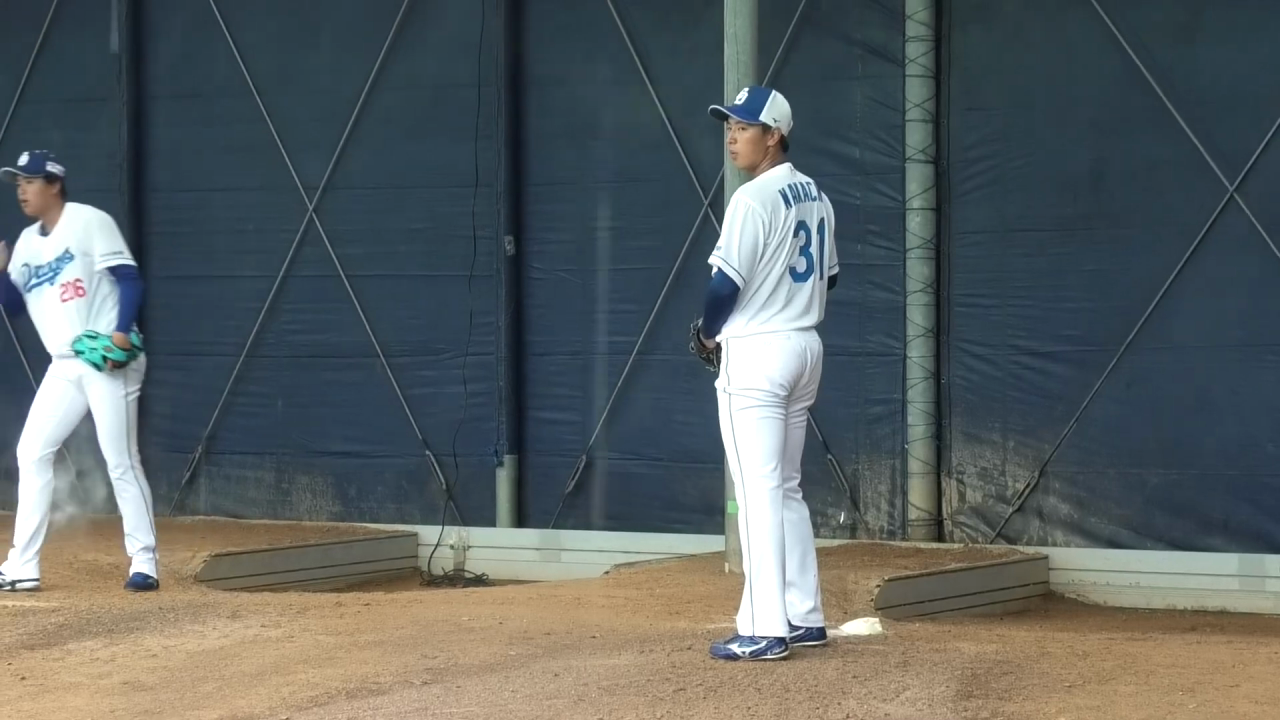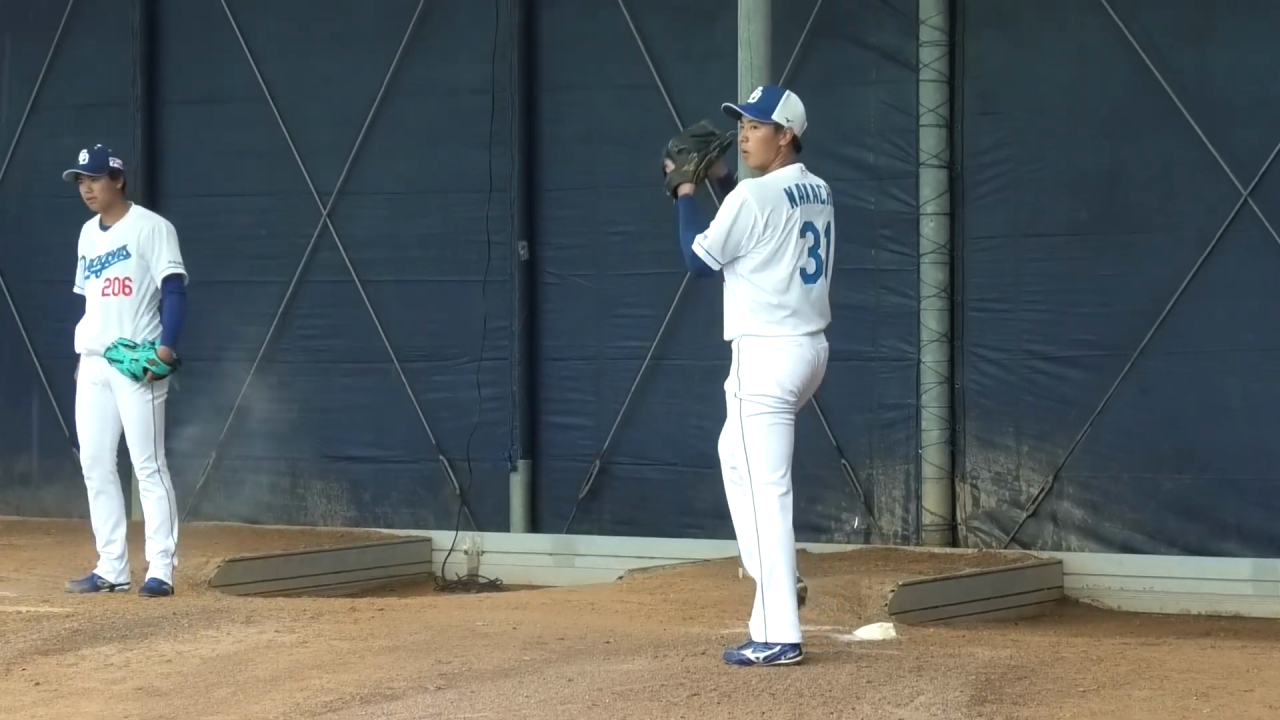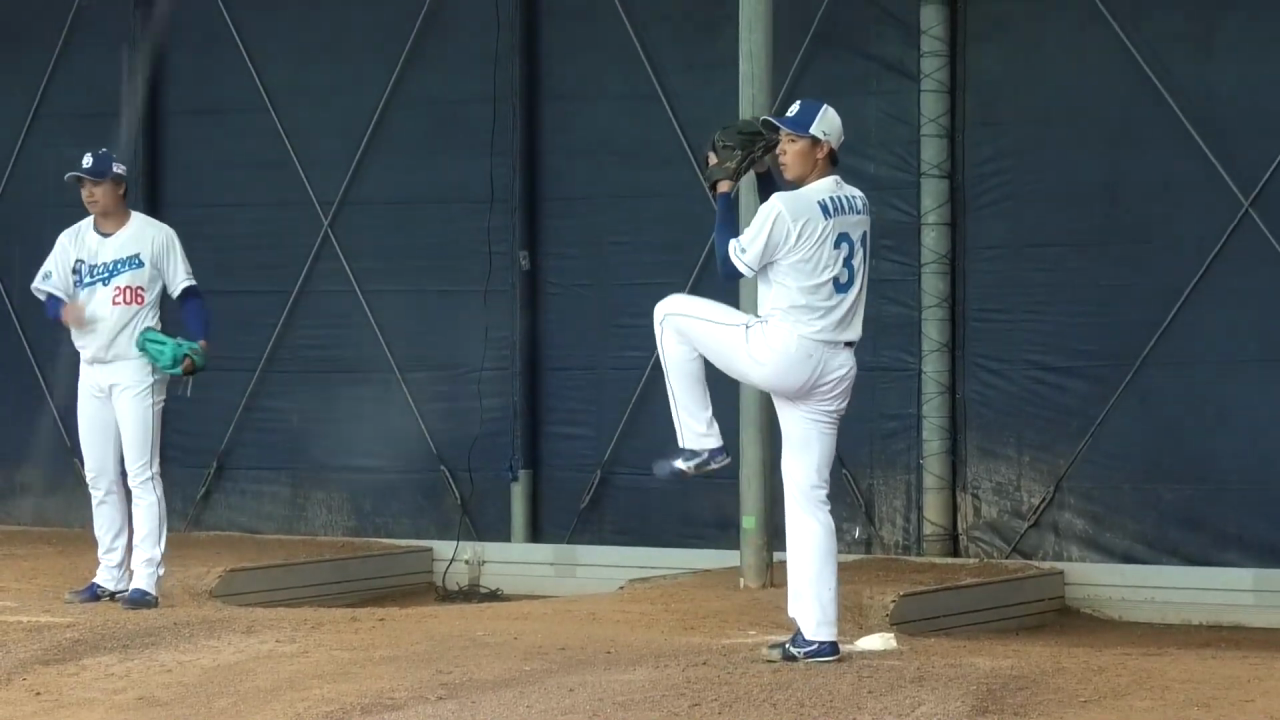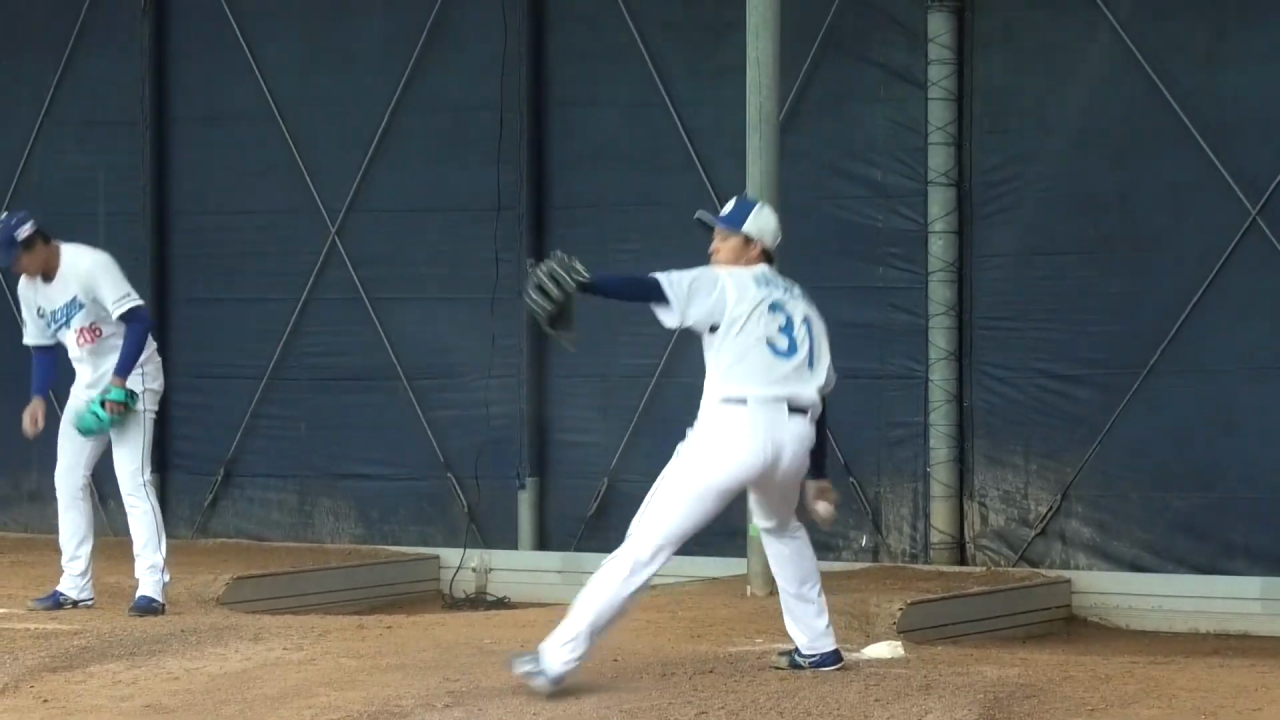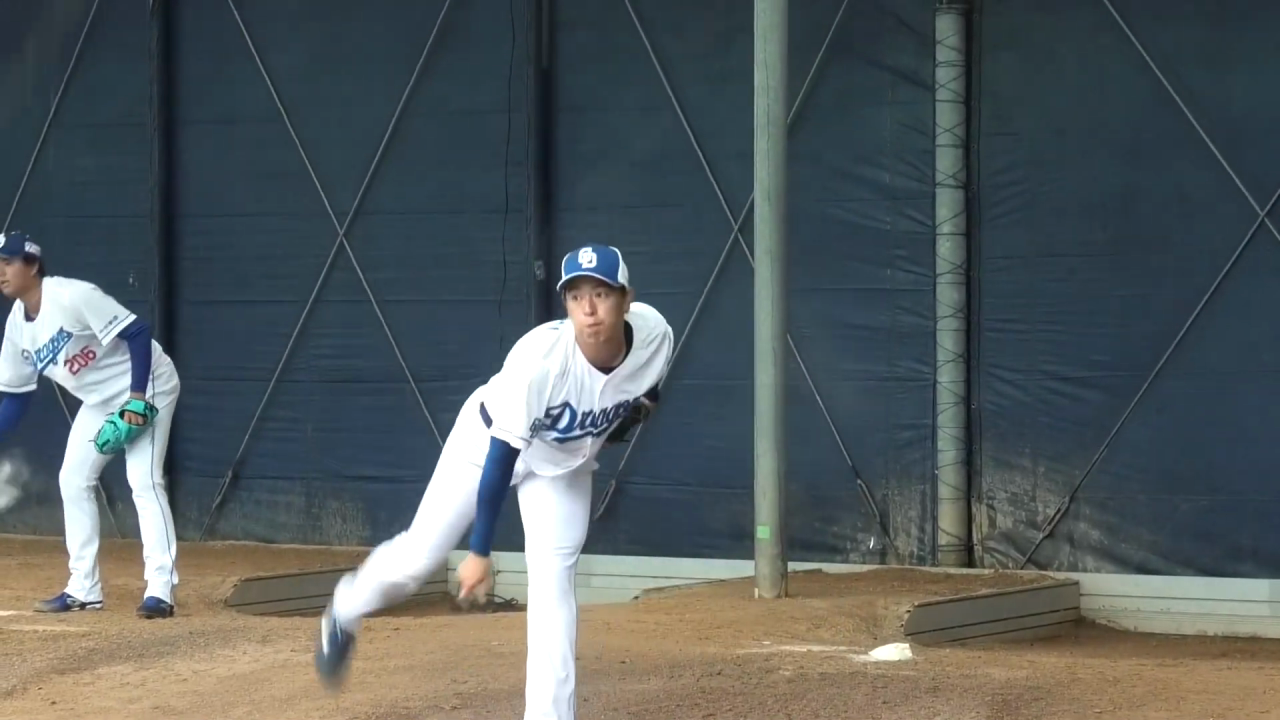
dt=1s
person 1, frame 1
left shoulder: (752, 199)
right shoulder: (814, 196)
left elbow: (724, 285)
right elbow: (829, 276)
left wrist: (706, 332)
left hip: (756, 355)
right hip: (805, 349)
left knee: (758, 492)
right knee: (784, 488)
left ankle: (765, 629)
right ankle: (804, 617)
person 1, frame 2
left shoulder: (754, 194)
right shoulder: (817, 192)
left elbow: (699, 261)
left wrist: (686, 192)
right wrist: (720, 180)
left hip: (767, 354)
right hip: (809, 349)
left knee: (766, 492)
right knee: (737, 456)
left ankle: (777, 635)
right ankle: (782, 577)
person 1, frame 3
left shoulder: (787, 207)
right shoulder: (856, 204)
left elbow: (730, 264)
left wrist: (724, 190)
right wrist: (760, 174)
left hip: (782, 352)
right hip: (834, 367)
left knee: (672, 314)
right knee: (808, 496)
left ankle: (700, 443)
right ankle: (816, 634)
person 1, frame 4
left shoulder: (722, 284)
right shoulder: (801, 303)
left elbow: (653, 288)
right elbow: (818, 390)
left wrist: (580, 282)
right wrist: (815, 472)
left hip: (736, 430)
right hip: (795, 435)
left knee: (645, 544)
right knee: (782, 529)
left ankle: (559, 655)
right ankle: (818, 647)
person 1, frame 5
left shoulder: (655, 336)
right shoulder: (538, 356)
right elbow: (503, 451)
left wrist: (644, 401)
right wrist: (479, 551)
left hip: (566, 467)
right hip: (490, 441)
left knee: (554, 585)
right knee: (421, 554)
right ankle: (346, 610)
person 2, frame 1
left shoulder: (90, 221)
left elbow: (128, 277)
left wrist: (123, 332)
left hip: (109, 361)
right hip: (64, 365)
left knee: (120, 461)
left ankle: (144, 562)
person 2, frame 2
left shoulder: (152, 227)
right shoulder: (88, 233)
left elbow: (175, 290)
left wrist: (167, 346)
right wrist: (81, 357)
right hip: (93, 365)
left knee: (148, 466)
right knee: (95, 465)
left ankle: (161, 568)
right ankle: (113, 567)
person 2, frame 3
left shoulder: (157, 235)
right shoulder: (71, 239)
left elbow: (187, 294)
right elbow: (46, 293)
left wrist: (198, 340)
right wrist: (63, 310)
left hip: (138, 370)
right hip: (91, 372)
left knee: (141, 475)
right knee: (99, 478)
left ankle: (146, 580)
right ankle: (111, 574)
person 2, frame 4
left shoulder: (88, 264)
left elbow: (136, 320)
right elbow: (41, 347)
left wrist: (119, 383)
right wrist: (38, 397)
left hip: (131, 375)
right hip: (88, 384)
left knee: (133, 479)
right knee: (68, 479)
left ankle: (151, 589)
right ankle: (75, 586)
person 2, frame 5
left shoulder: (74, 296)
left elbow: (137, 333)
left wrist: (137, 398)
left hip: (145, 388)
right hip: (99, 401)
left knee: (143, 481)
right knee: (73, 481)
left ankle: (160, 590)
right ankle: (84, 589)
